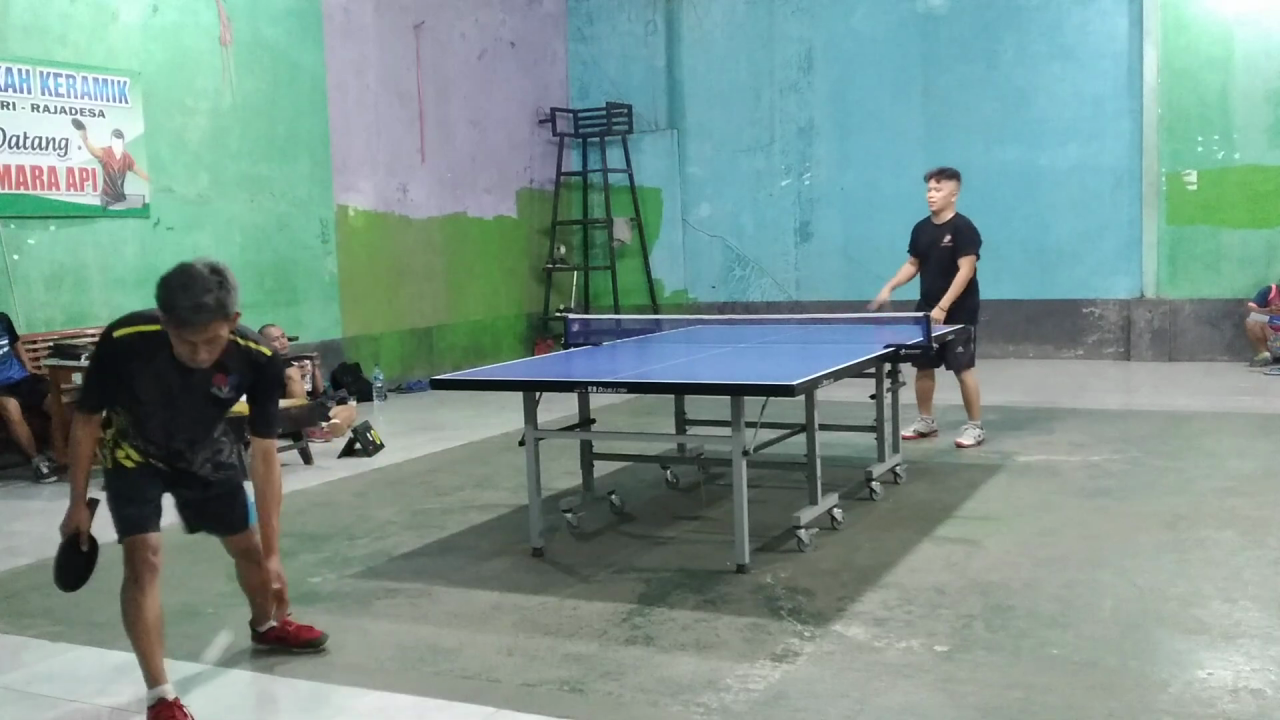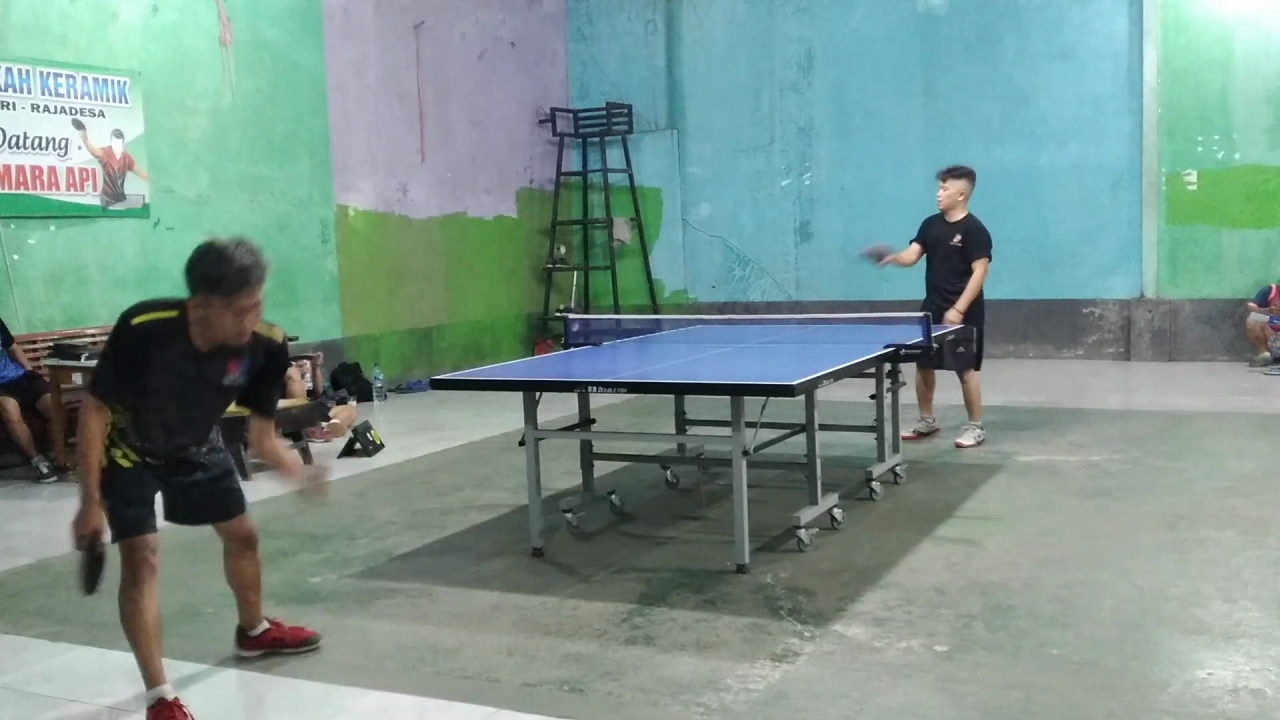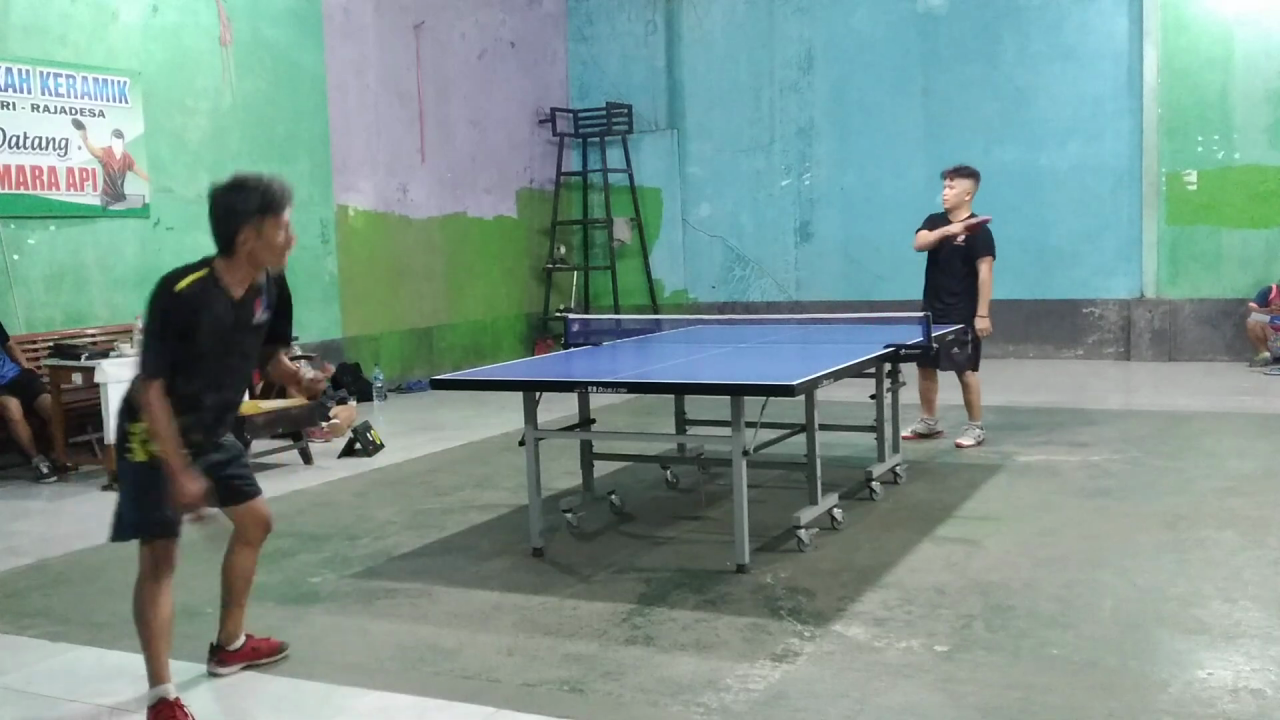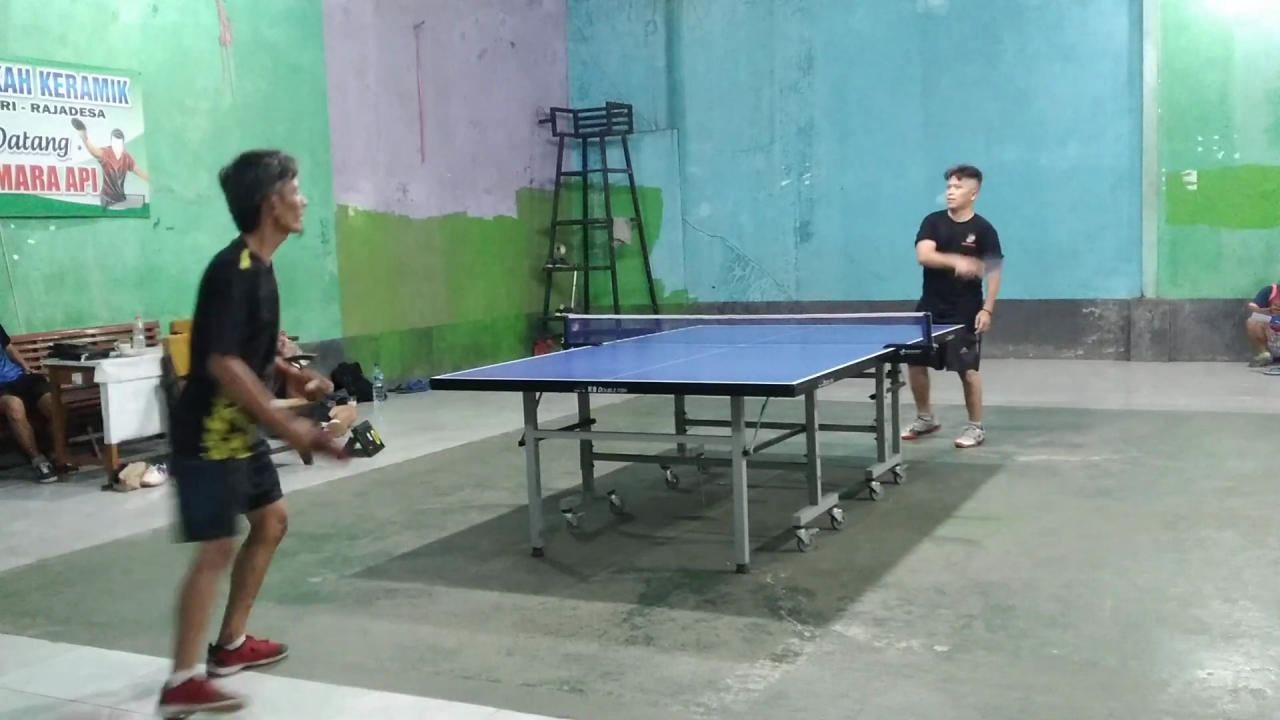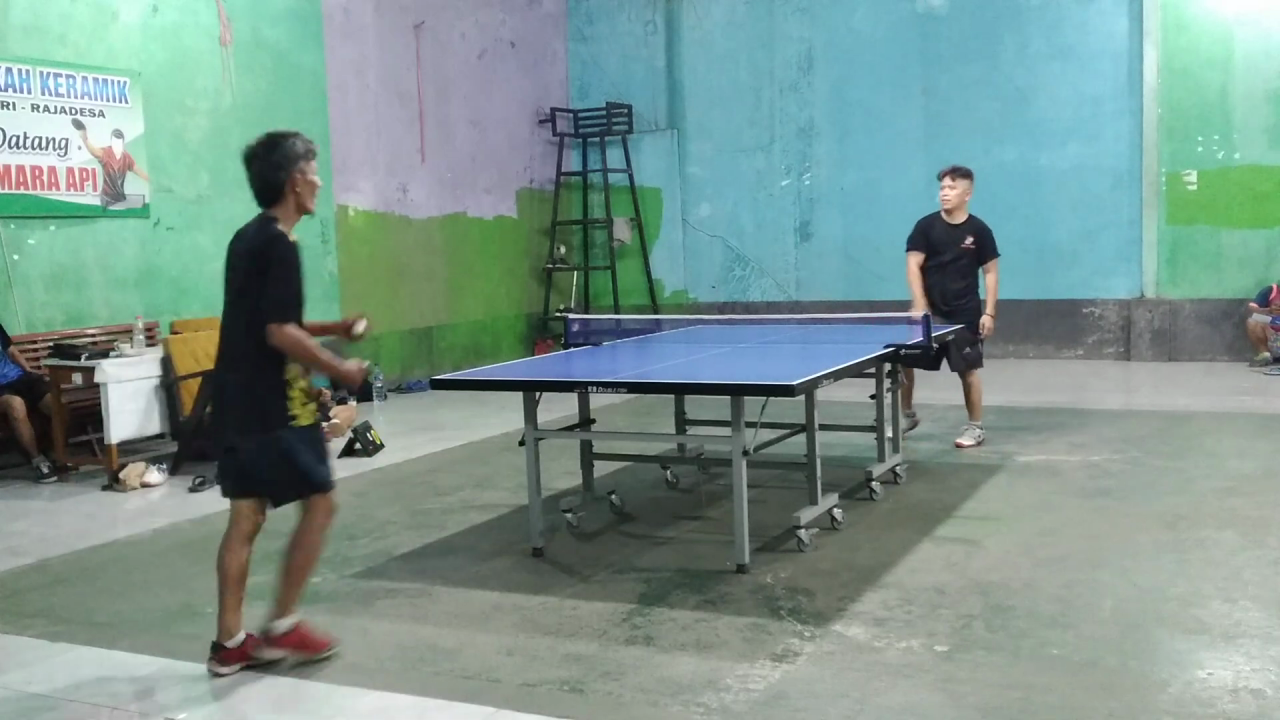
dt=0.2s
person 1, frame 1
left shoulder: (259, 358)
right shoulder: (123, 341)
left elbow: (264, 455)
right elbow: (86, 418)
left wrist: (273, 552)
right wrist: (78, 503)
left hip: (206, 453)
right hip: (135, 454)
left knee: (247, 545)
right knee: (143, 556)
left ankle: (266, 624)
person 1, frame 2
left shoulder: (266, 346)
right shoulder: (141, 328)
left elbow: (262, 431)
right elbow: (95, 411)
left wrist: (297, 470)
right wrist: (91, 501)
left hip: (196, 448)
right hip: (129, 453)
left knee: (242, 534)
right knee: (141, 558)
left ankle: (254, 629)
person 1, frame 3
left shoulder: (271, 288)
right shoulder: (181, 294)
left elbow: (269, 357)
right elbow: (151, 388)
left wrist: (297, 379)
right wrist: (180, 472)
left hip: (213, 433)
right hip: (154, 440)
left knee: (256, 520)
right knee: (159, 556)
left ankle: (230, 643)
person 1, frame 4
left shoulder: (264, 265)
right shoulder: (235, 272)
right elbow: (223, 363)
right wrist: (286, 425)
left hip: (241, 428)
right hip: (211, 434)
left knee: (271, 522)
right knee: (216, 548)
left ankle: (232, 643)
person 1, frame 5
left shoulder: (250, 238)
right shoulder: (279, 243)
right elbow: (280, 333)
left wrist: (330, 329)
right wrist: (338, 369)
left hip: (236, 399)
right hip: (273, 403)
left knee: (246, 516)
right knee: (320, 503)
left ankle: (230, 642)
right ankle: (282, 627)
person 2, frame 1
left shoulder: (964, 229)
right shoulder: (921, 228)
left elbow: (966, 271)
right elbow: (912, 266)
left wrist: (943, 307)
right wrist: (887, 289)
left hip: (958, 312)
right hip: (928, 310)
left knee: (963, 368)
right knee: (923, 366)
left ankle: (975, 426)
right ankle: (926, 421)
person 2, frame 2
left shoulder: (975, 230)
right shoulder: (930, 224)
left elbow: (979, 273)
right elbow: (912, 255)
left wrist: (959, 309)
right wrist: (895, 257)
left hip: (963, 313)
right hip: (933, 309)
left knee: (965, 369)
right knee: (923, 365)
left ankle: (975, 426)
right ankle: (926, 421)
person 2, frame 3
left shoulder: (979, 230)
right shoulder: (935, 221)
left elbow: (985, 273)
right elbow: (920, 243)
left wrist: (983, 314)
right wrist: (948, 230)
left hip: (961, 314)
right hip: (932, 309)
left knee: (964, 370)
right knee: (925, 366)
left ankle: (976, 427)
right ankle: (929, 422)
person 2, frame 4
left shoulder: (984, 230)
right shoulder: (933, 222)
left elbow: (994, 272)
right elbow: (923, 255)
left wrist: (987, 309)
right wrist: (955, 261)
left hip: (964, 313)
right hip: (929, 308)
left knee: (967, 370)
right knee: (915, 363)
left ankle: (975, 427)
right ankle: (925, 418)
person 2, frame 5
left shoulder: (979, 230)
right shoulder: (925, 225)
left elbow: (991, 272)
right elbow: (913, 266)
left wrist: (989, 312)
right wrist: (918, 304)
left hip: (964, 312)
right hip: (927, 310)
left knee: (968, 370)
right knee: (904, 363)
left ankle: (975, 427)
right ankle: (907, 415)
